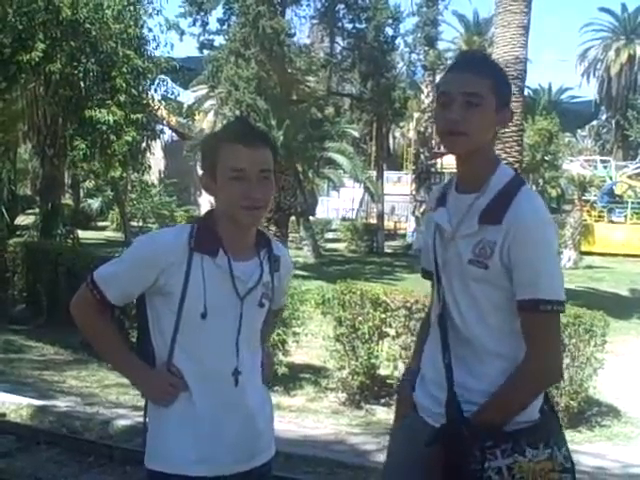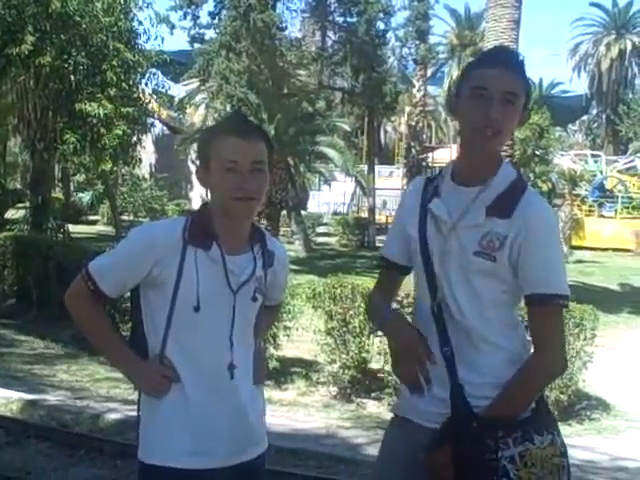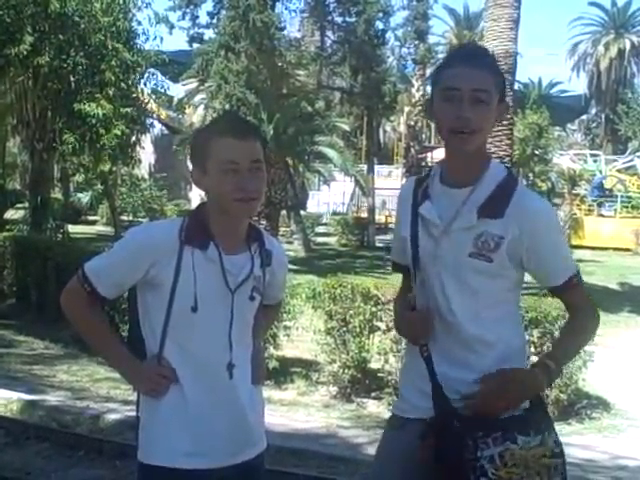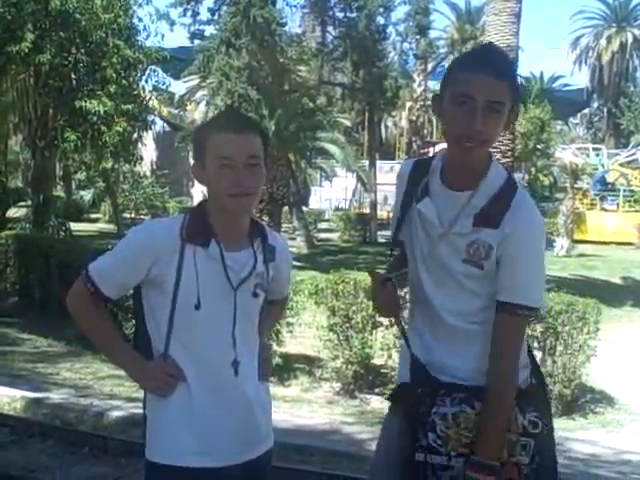
dt=0.7s
person 1, frame 1
left shoulder: (523, 214)
right shoulder: (438, 203)
left elbow: (546, 363)
left wrist: (473, 434)
right wrist: (409, 380)
left hip: (498, 429)
right hip: (427, 412)
person 1, frame 2
left shoulder: (531, 214)
right shoulder: (419, 195)
left elbow: (551, 356)
right elbow: (380, 295)
right wrist: (395, 329)
left hip: (495, 424)
right hip: (416, 413)
person 1, frame 3
left shoulder: (526, 210)
right shoulder: (412, 196)
left elbow: (584, 312)
left wrist: (536, 377)
right wrist: (404, 312)
left hip: (496, 417)
right hip: (416, 410)
person 1, frame 4
left shoulder: (519, 217)
right shoulder: (411, 178)
left elbow: (507, 353)
right wrist: (387, 282)
left hip: (486, 400)
right hip: (418, 389)
person 2, frame 1
left shoulder: (278, 260)
right shoulder: (163, 250)
right elbow: (85, 307)
left wrist: (259, 352)
right wrist: (141, 375)
left hip: (255, 450)
person 2, frame 2
left shoulder: (273, 255)
right shoulder: (157, 241)
right elbow: (80, 297)
left wrist: (254, 347)
right wrist: (133, 367)
left hip: (247, 445)
person 2, frame 3
left shoulder: (271, 254)
right shoulder: (154, 242)
right elbow: (75, 298)
left wrist: (254, 347)
right wrist: (131, 367)
left hip: (246, 446)
person 2, frame 4
left shoulder: (275, 250)
right shoulder: (156, 240)
right elbow: (82, 300)
left wrist: (260, 341)
right wrist: (137, 366)
left hip: (253, 442)
right hip: (180, 450)
